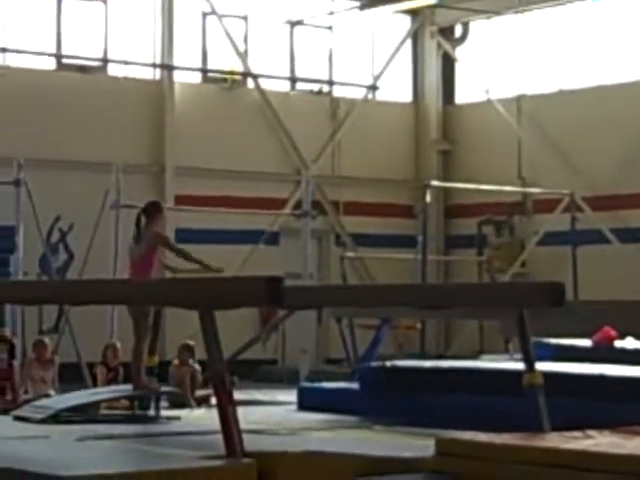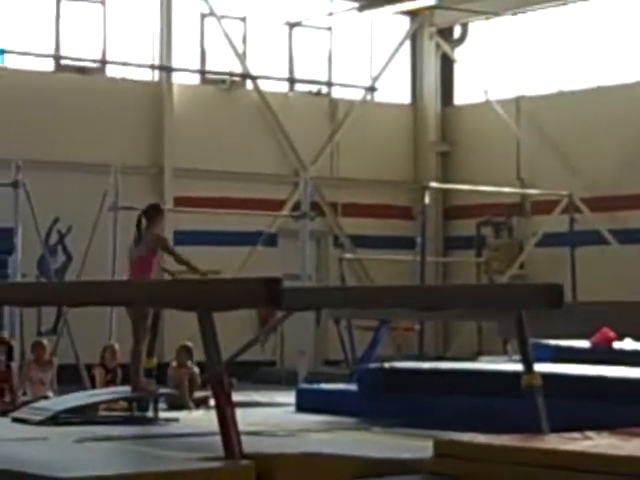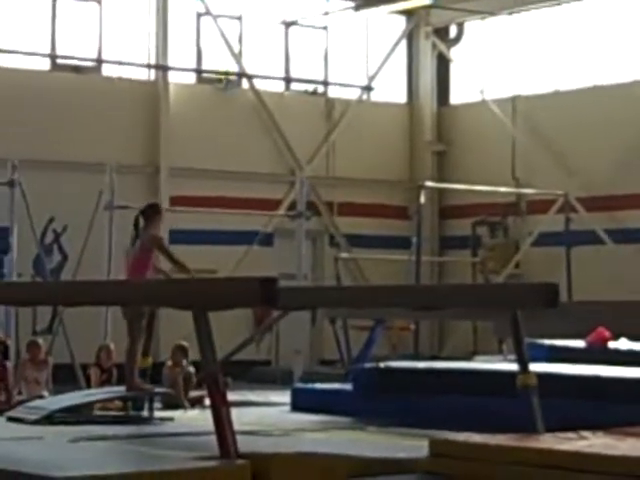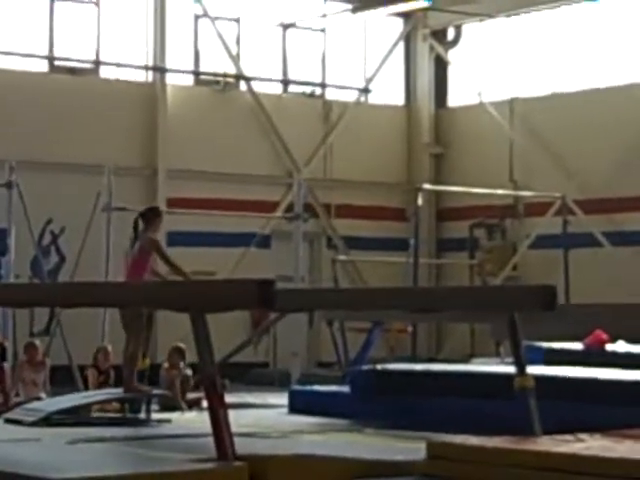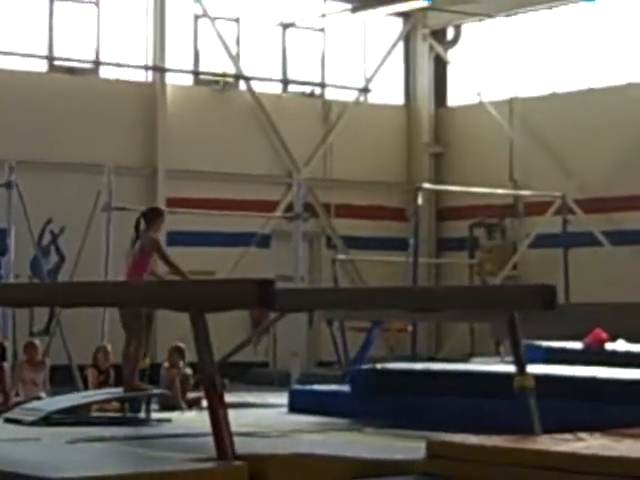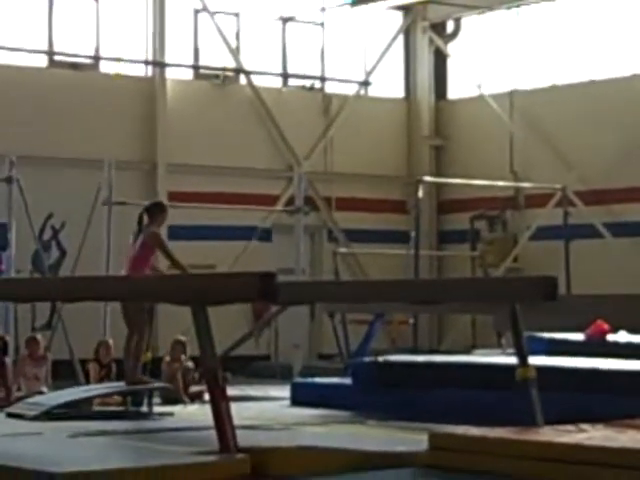
dt=0.1s
person 1, frame 1
left shoulder: (140, 234)
right shoulder: (155, 235)
right elbow: (180, 253)
left wrist: (169, 268)
right wrist: (206, 266)
left knee: (142, 334)
right knee: (141, 334)
left ankle: (139, 376)
right ankle: (138, 378)
person 1, frame 2
left shoulder: (140, 237)
right shoulder: (156, 237)
right elbow: (178, 258)
right wrist: (201, 274)
left knee: (140, 336)
right knee: (141, 337)
left ankle: (137, 378)
right ankle: (137, 381)
person 1, frame 3
left shoulder: (139, 236)
right shoulder: (152, 237)
right elbow: (173, 260)
left wrist: (166, 275)
right wrist: (193, 276)
left knee: (135, 336)
right knee: (136, 336)
left ankle: (132, 378)
right ankle: (132, 380)
person 1, frame 4
left shoulder: (137, 239)
right shoulder: (150, 240)
right elbow: (170, 264)
left wrist: (165, 278)
right wrist: (190, 279)
left knee: (132, 339)
right knee: (139, 339)
left ankle: (128, 380)
right ankle: (131, 381)
person 1, frame 5
left shoulder: (138, 238)
right shoulder: (151, 240)
right elbow: (169, 264)
left wrist: (163, 280)
right wrist: (188, 280)
left knee: (131, 338)
right knee: (141, 337)
left ankle: (128, 379)
right ankle: (132, 379)
person 1, frame 6
left shoulder: (141, 232)
right shoulder: (153, 234)
right elbow: (171, 259)
right wrist: (189, 275)
left knee: (133, 331)
right knee: (142, 331)
left ankle: (130, 374)
right ankle: (135, 374)
